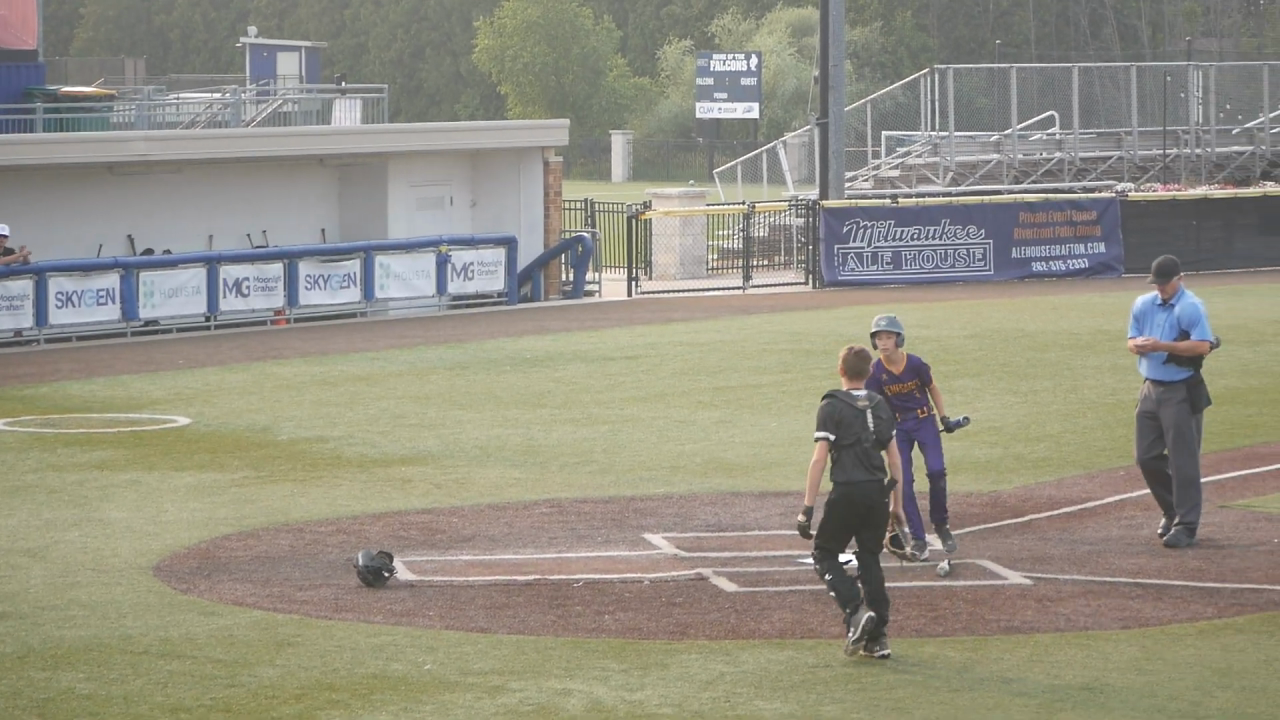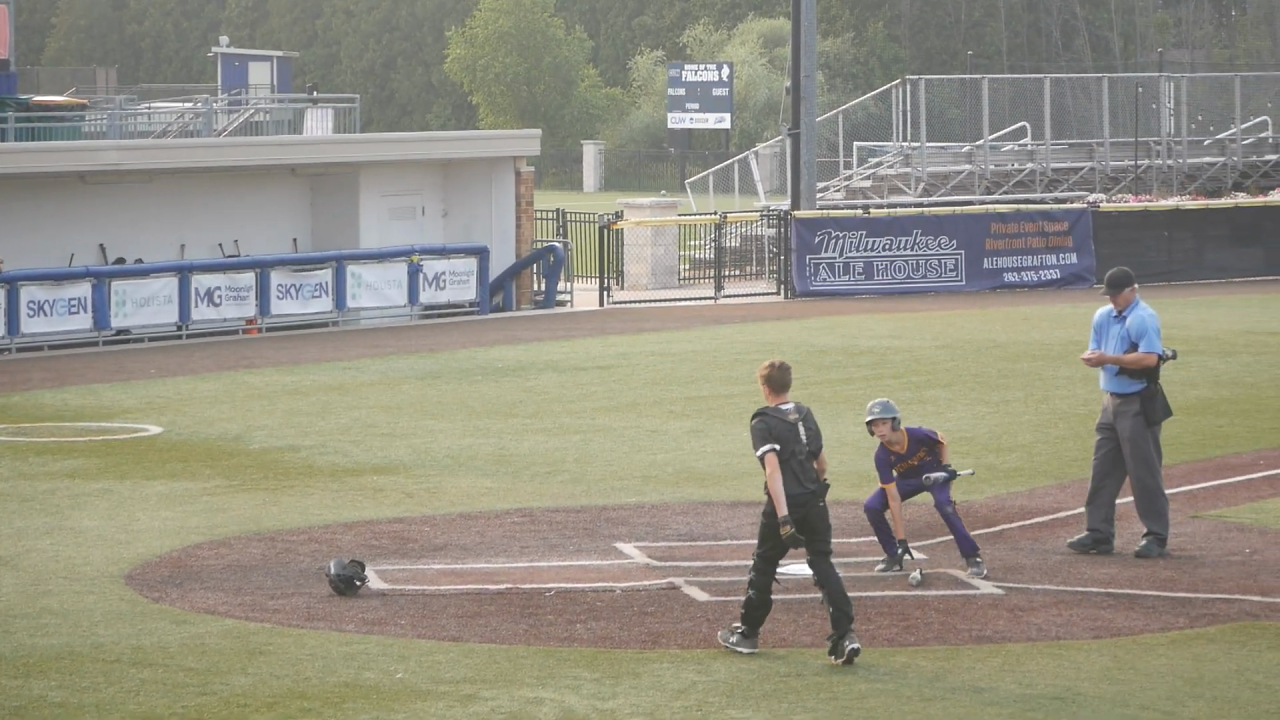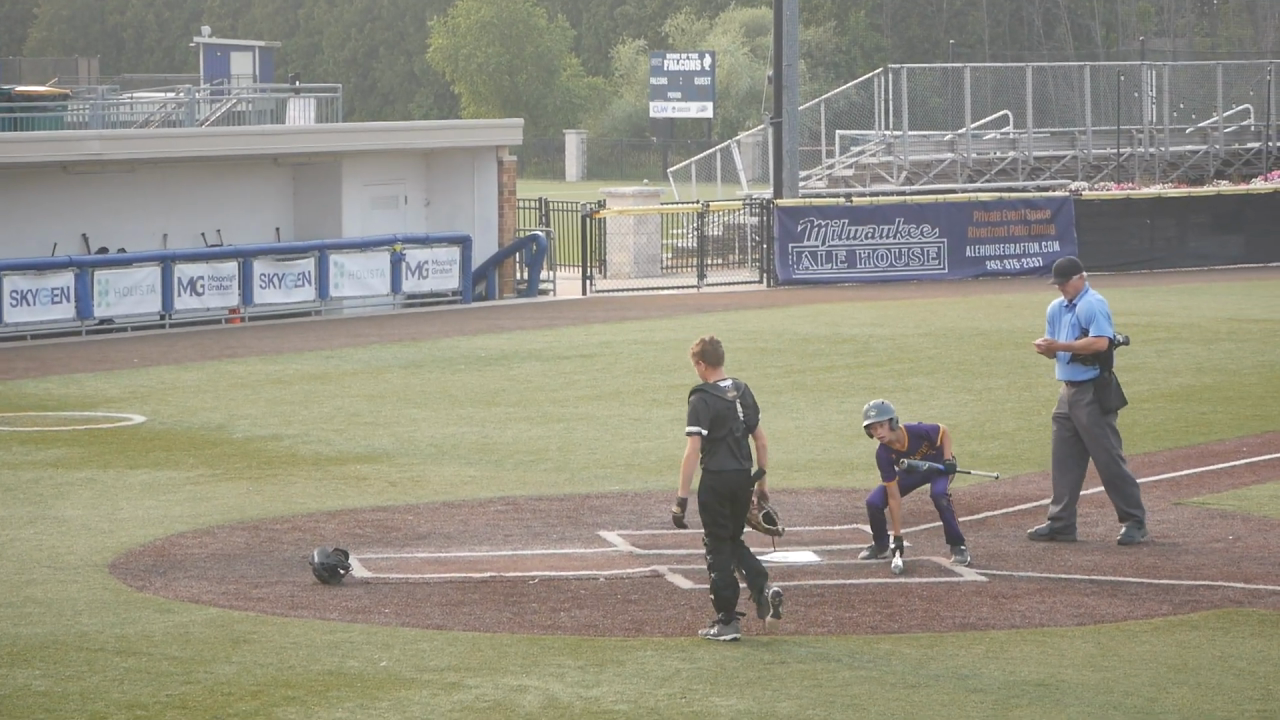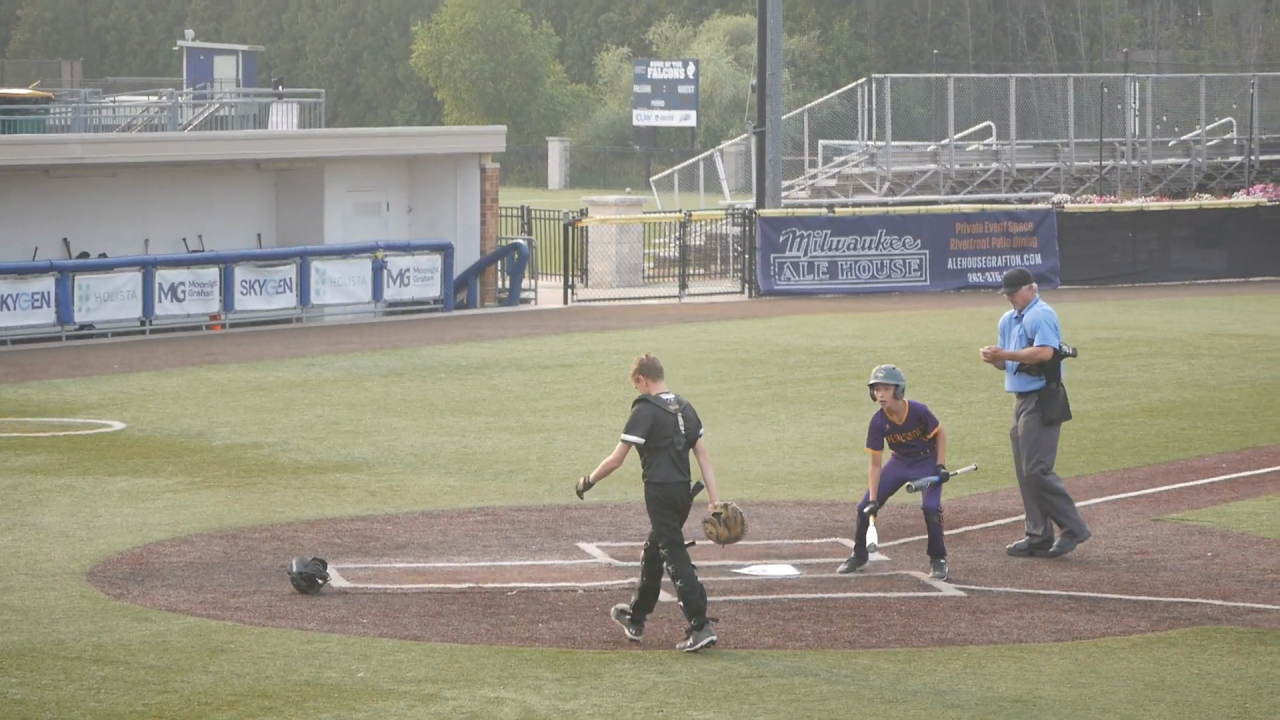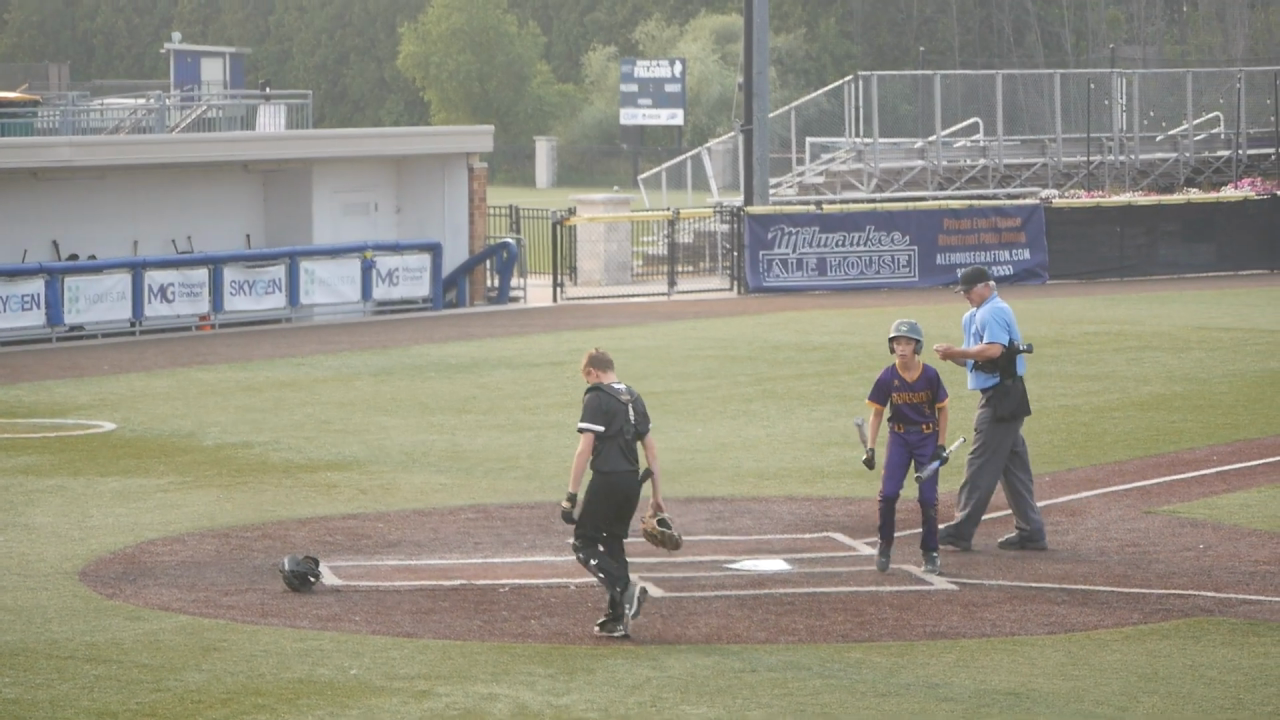
dt=0.3s
person 1, frame 1
left shoulder: (831, 406)
right shoulder: (881, 406)
left elbow: (819, 459)
right elbow: (894, 459)
left wrist: (807, 507)
right wrist: (895, 503)
left hip: (847, 492)
right hip: (878, 492)
left knee: (825, 555)
right knee: (870, 561)
left ankle: (857, 611)
right ankle: (877, 638)
person 1, frame 2
left shoulder: (763, 423)
right shoulder: (806, 417)
left elbow: (773, 471)
right elbow: (822, 465)
left wrist: (783, 517)
left hip: (784, 504)
right hip: (813, 503)
left knee: (762, 568)
right knee: (823, 567)
left ankle: (747, 634)
right ankle: (844, 636)
person 1, frame 3
left shoulder: (701, 399)
right shoulder: (744, 393)
left elbow: (692, 454)
right elbow: (760, 440)
left wrist: (680, 499)
right wrist: (762, 482)
left hip: (717, 481)
right hip: (743, 480)
left knee: (718, 549)
right knee: (733, 542)
left ankle: (727, 621)
right ankle: (764, 590)
person 1, frame 4
left shoulder: (644, 410)
right shoulder: (685, 407)
left elbow: (616, 459)
right elbow: (703, 455)
left wrist: (588, 481)
right wrist: (714, 498)
left hip: (660, 492)
right hip: (683, 491)
left knee: (676, 558)
right knee: (653, 551)
left ankle: (700, 626)
right ankle: (635, 618)
person 1, frame 5
left shoulder: (595, 399)
right shoulder: (634, 399)
left elbow: (585, 450)
right elbow: (651, 451)
left wrist: (571, 494)
right wrist: (656, 495)
left hip: (606, 481)
right hip: (631, 481)
left knee: (584, 544)
right knee: (613, 546)
left ankle: (626, 591)
right ankle: (614, 620)
person 2, frame 1
left shoulder: (1192, 307)
right shoulder: (1142, 304)
left elbow: (1203, 346)
right elbow: (1133, 340)
left wrist: (1161, 345)
right wrist: (1138, 345)
left hip: (1182, 393)
right hip: (1150, 389)
left knee: (1183, 461)
right knee: (1146, 456)
left ankle: (1186, 524)
right ankle: (1173, 511)
person 2, frame 2
left shoulder: (1144, 318)
right shoulder: (1102, 317)
left elbow: (1150, 358)
right elbow: (1096, 352)
left wrist: (1109, 359)
right wrist: (1092, 358)
left hip: (1138, 405)
right hip: (1111, 402)
left knee: (1144, 473)
right knee: (1102, 469)
left ankle: (1156, 536)
right ankle: (1099, 533)
person 2, frame 3
left shoulder: (1094, 305)
right shoulder: (1055, 308)
left elbow: (1100, 342)
left wrist: (1060, 345)
right wrist: (1045, 348)
left hip: (1093, 393)
right hip: (1068, 390)
left knee: (1108, 458)
right knee: (1064, 459)
left ankle: (1134, 521)
right ankle: (1061, 522)
person 2, frame 4
left shoulder: (1041, 315)
right shoulder: (1008, 320)
left elbow: (1044, 352)
left wrist: (1005, 354)
right wrist: (994, 358)
left hip: (1041, 402)
right hip: (1023, 400)
left knee: (1036, 470)
right knee: (1027, 472)
left ankle: (1072, 527)
right ankle: (1039, 536)
person 2, frame 5
left shoulder: (992, 313)
right shoulder: (974, 315)
left elbow: (991, 351)
right elbow: (974, 356)
left wrist: (954, 352)
right wrist: (953, 354)
left hip: (1000, 398)
right hip: (1005, 398)
left knee: (980, 463)
right knee: (1013, 466)
left ankle: (960, 531)
right ankle: (1031, 531)
person 3, frame 1
left shoulder: (916, 364)
right shoulder: (873, 373)
left elbow: (932, 387)
left wrist: (943, 416)
left hip: (924, 421)
right hip: (897, 425)
left knee: (936, 471)
right knee: (903, 479)
left ankle: (942, 527)
right ankle: (918, 540)
person 3, frame 2
left shoulder: (918, 434)
right shoulder: (882, 456)
left elbow: (942, 440)
right elbow: (894, 499)
left wrist: (947, 466)
right wrist: (902, 541)
left hip: (934, 473)
right hip: (907, 479)
left knee: (944, 503)
right knee: (872, 507)
left ankle: (973, 557)
right ankle: (893, 557)
person 3, frame 3
left shoulder: (918, 430)
right shoulder: (884, 454)
left elbow: (944, 431)
right elbow: (893, 496)
left wrist: (947, 459)
right wrist: (898, 537)
left hip: (939, 465)
right hip: (913, 471)
left knee: (939, 494)
right knee: (874, 503)
left ankle: (958, 546)
right ankle: (881, 545)
person 3, frame 4
left shoulder: (918, 410)
right shoulder: (878, 422)
left elbow: (940, 433)
right elbow: (875, 464)
left wrist: (941, 465)
right wrist: (873, 501)
left hip: (927, 460)
right hip: (900, 462)
left knee: (931, 507)
right knee: (865, 507)
left ankle: (938, 560)
right ankle: (859, 556)
person 3, frame 5
left shoulder: (930, 375)
right shoulder: (887, 378)
left elbow: (942, 411)
right elbow: (877, 414)
left wrist: (941, 444)
right wrist: (870, 448)
left hip: (927, 438)
right hip: (899, 438)
left knee: (928, 498)
right knee: (889, 494)
left ankle: (930, 553)
right ankle: (885, 543)
